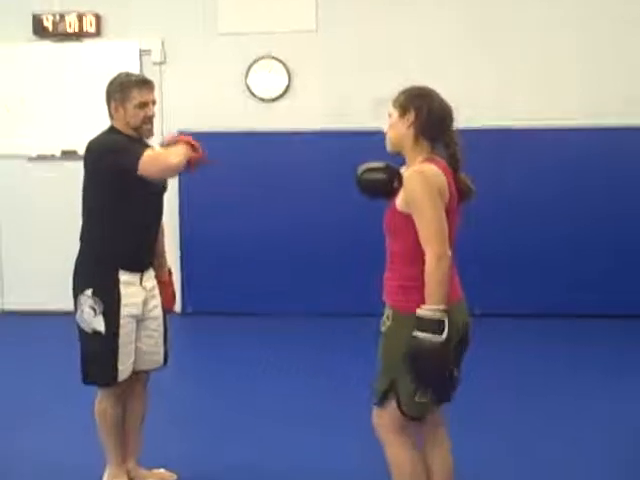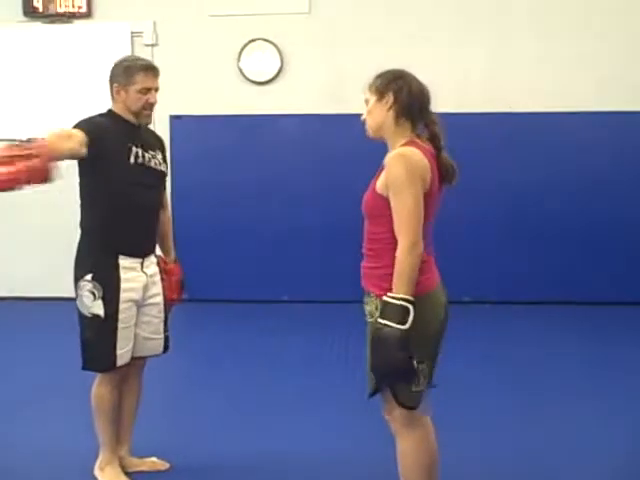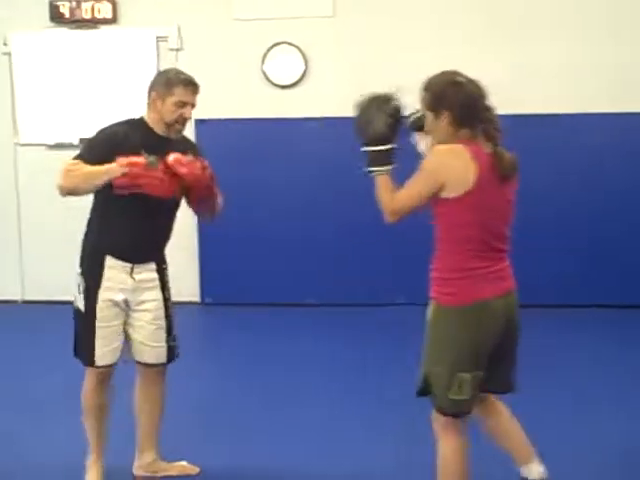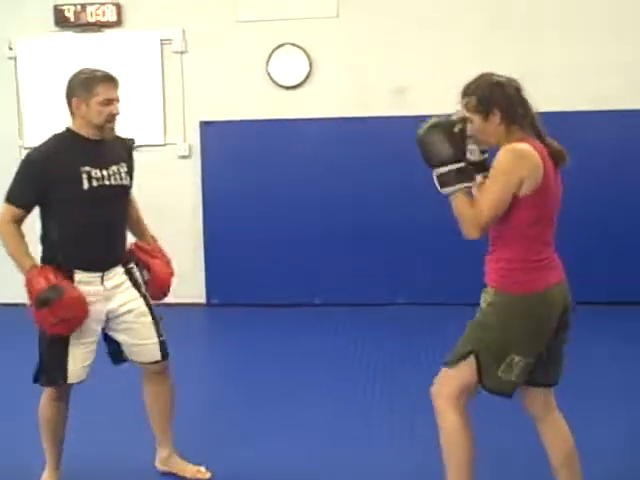
dt=0.7s
person 1, frame 1
left shoulder: (144, 151)
right shoulder: (105, 149)
right elbow: (165, 166)
left wrist: (162, 270)
right wrist: (183, 149)
left hip: (143, 280)
right hip: (107, 283)
left knee: (140, 376)
right knee: (113, 381)
person 1, frame 2
left shoulder: (153, 141)
right shoulder: (101, 130)
left wrist: (169, 259)
left hip: (145, 266)
right hip: (106, 267)
left knee: (137, 363)
right knee: (110, 368)
person 1, frame 3
left shoulder: (187, 151)
right shoulder: (116, 137)
left elbow: (211, 207)
right elbow: (66, 181)
left wrist: (203, 186)
right wrist: (118, 170)
left hip: (151, 271)
right hip: (106, 267)
left knee: (154, 366)
right knee: (99, 368)
person 1, frame 4
left shoulder: (121, 148)
right shoulder: (46, 158)
left wrist: (149, 245)
right wrist: (35, 276)
left hip: (120, 276)
right hip: (70, 285)
left knee: (156, 365)
right knee: (58, 385)
person 2, frame 1
left shoulder: (421, 176)
right shoulder: (435, 171)
left elbow: (438, 256)
left wrist: (431, 325)
right wrist: (397, 185)
left hip: (417, 314)
right hip: (436, 311)
left knee: (389, 424)
right knee: (428, 423)
person 2, frame 2
left shoulder: (402, 160)
right shoulder: (422, 154)
left elbow: (410, 246)
right elbow: (442, 178)
left wrist: (395, 317)
left hip: (402, 301)
right hip: (420, 296)
left knee: (403, 416)
right knee: (412, 411)
person 2, frame 3
left shoulder: (446, 158)
right shoulder: (500, 159)
left elbow: (393, 210)
left wrist: (378, 149)
left hip: (461, 307)
right hip: (501, 299)
left knee: (446, 422)
right knee: (484, 399)
person 2, frame 4
left shoulder: (514, 156)
right shoulder: (540, 153)
left elbow: (474, 227)
left wrist: (448, 168)
right wrist: (469, 168)
left hip: (518, 297)
right hip: (549, 292)
left knee: (447, 394)
right knee: (541, 404)
